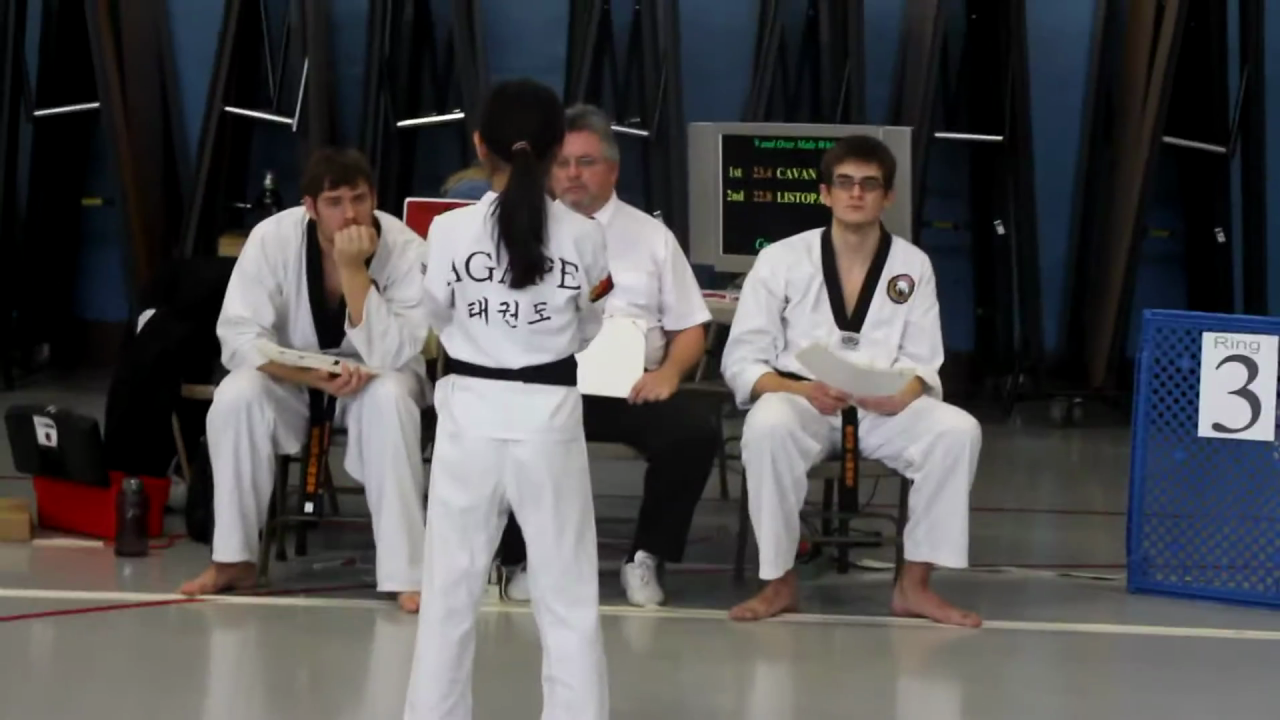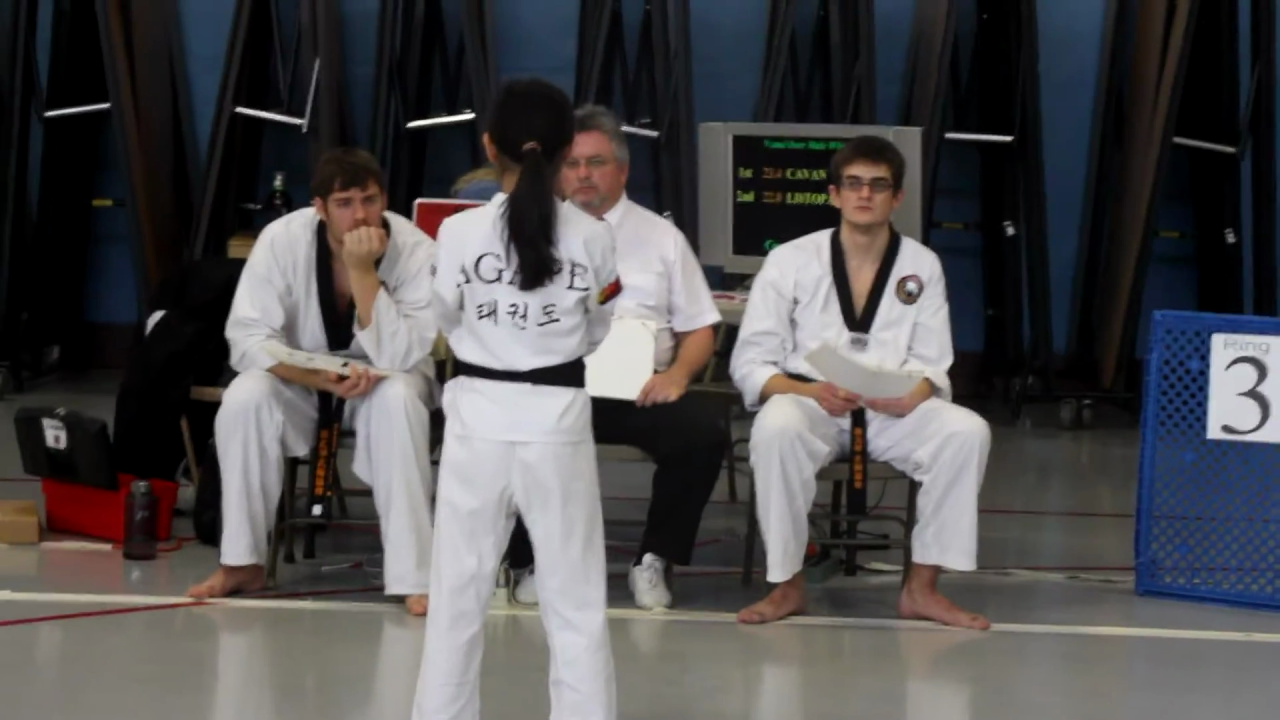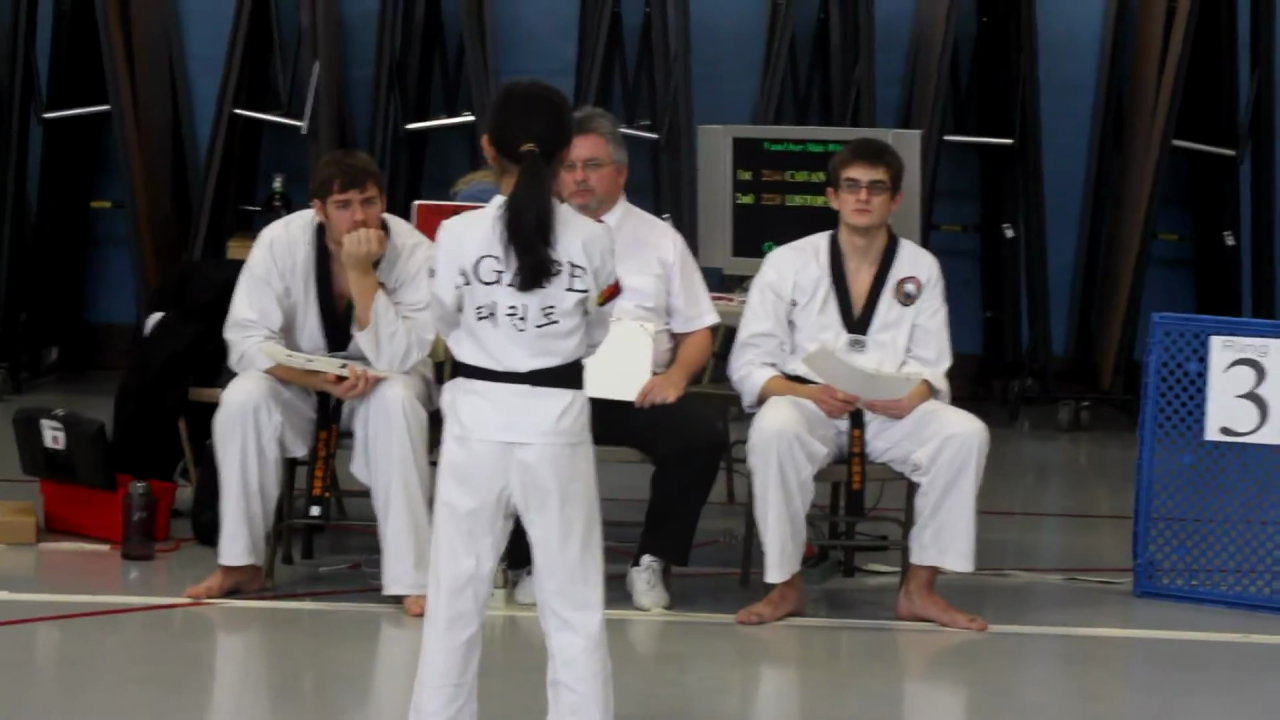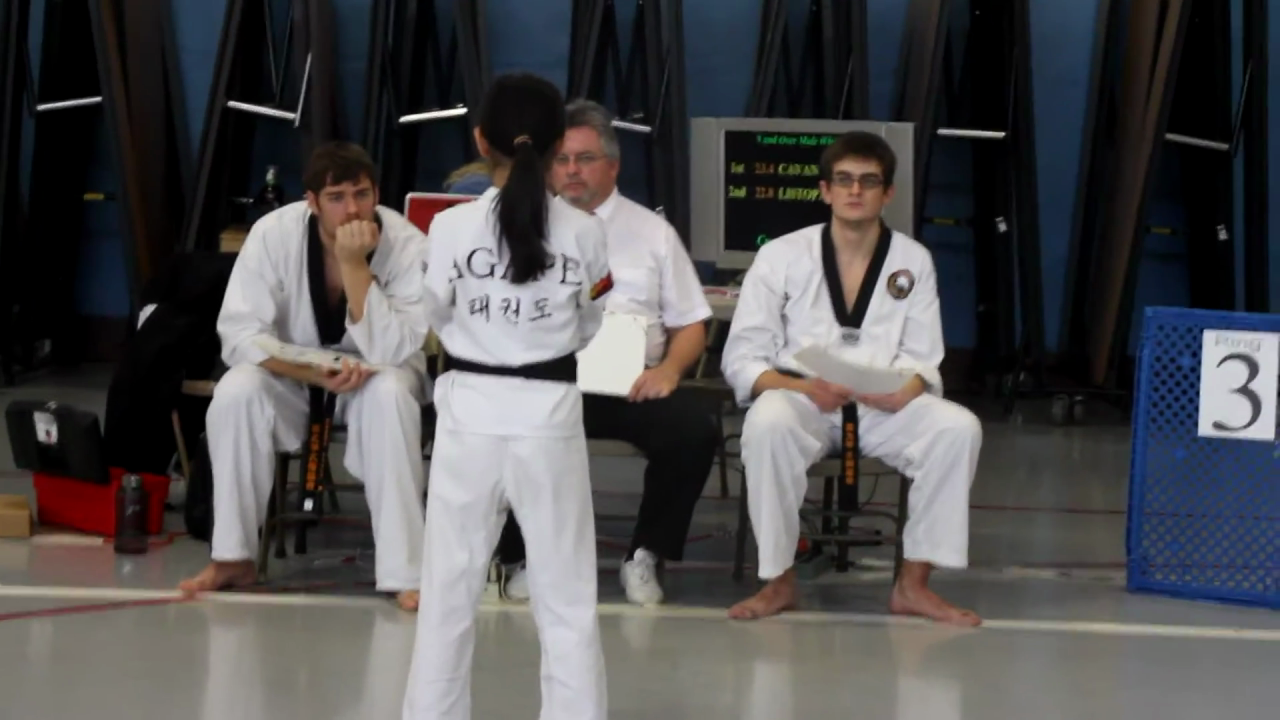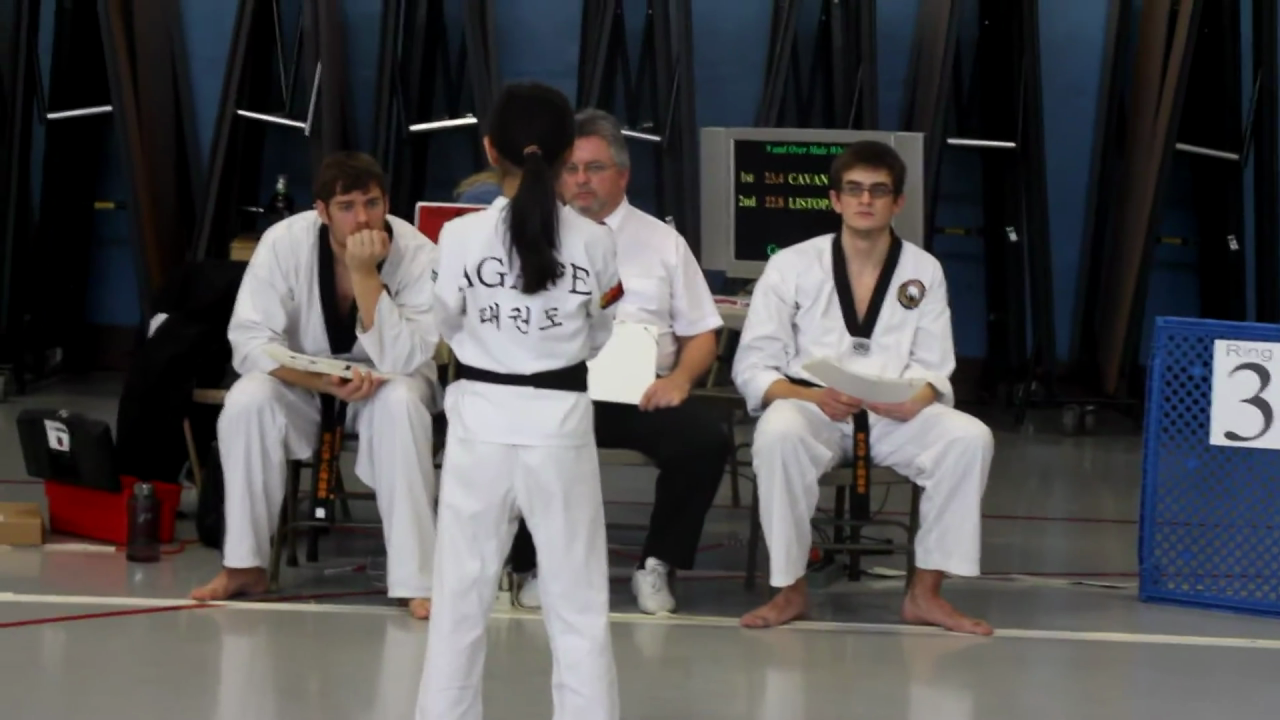
dt=0.2s
person 1, frame 1
left shoulder: (451, 230)
right shoulder: (583, 236)
left elbow: (437, 318)
right elbow: (586, 330)
left hip: (471, 415)
right hip: (548, 419)
left knee: (450, 584)
right knee: (567, 589)
person 1, frame 2
left shoulder: (459, 231)
right shoulder: (592, 237)
left elbow: (445, 322)
right elbow: (594, 333)
left hip: (479, 417)
right hip: (556, 420)
left knee: (458, 586)
right knee: (575, 593)
person 1, frame 3
left shoulder: (459, 232)
right shoulder: (591, 239)
left elbow: (444, 323)
right elbow: (593, 335)
left hip: (478, 418)
right hip: (555, 421)
left knee: (456, 587)
right knee: (573, 592)
person 1, frame 4
left shoulder: (451, 226)
right shoulder: (584, 231)
left elbow: (437, 316)
right elbow: (587, 328)
left hip: (471, 411)
right hip: (549, 415)
left knee: (450, 580)
right knee: (566, 586)
person 1, frame 5
left shoulder: (460, 235)
right shoulder: (595, 241)
left elbow: (447, 326)
right elbow: (597, 337)
left hip: (482, 421)
right hip: (559, 423)
left knee: (461, 589)
right knee: (578, 595)
person 2, frame 1
left shoulder: (651, 235)
left elbow: (689, 327)
left wrist: (669, 371)
left hip: (630, 386)
left knee: (696, 430)
left ankle: (645, 557)
right ankle: (521, 559)
person 2, frame 2
left shoulder: (662, 236)
left elbow: (699, 328)
left wrist: (679, 373)
left hip: (640, 388)
left knee: (705, 432)
left ankle: (654, 560)
right ankle: (530, 562)
person 2, frame 3
left shoulder: (660, 238)
left elbow: (697, 330)
left wrist: (676, 374)
left hip: (638, 390)
left knee: (702, 434)
left ankle: (651, 561)
right ankle: (529, 562)
person 2, frame 4
left shoulder: (653, 231)
left elbow: (690, 323)
left wrist: (669, 368)
left hip: (631, 384)
left knee: (695, 429)
left ankle: (645, 556)
right ankle: (522, 557)
person 2, frame 5
left shoulder: (662, 241)
left elbow: (700, 333)
left wrist: (680, 377)
left hip: (642, 393)
left knee: (706, 437)
left ankle: (656, 565)
right ankle: (533, 565)
person 3, frame 1
left shoulder: (913, 264)
right shoulder: (781, 258)
left elbow: (922, 361)
right elbow: (741, 358)
left wrist: (904, 393)
right wrist: (802, 390)
left hip: (884, 408)
right hip: (801, 402)
left knee: (958, 430)
right knee: (768, 427)
left ankle: (913, 584)
right ankle: (780, 580)
person 3, frame 2
left shoulder: (922, 265)
right shoulder: (790, 260)
left elbow: (931, 362)
right elbow: (750, 360)
left wrist: (913, 394)
right wrist: (811, 392)
left hip: (893, 411)
right hip: (811, 404)
left knee: (967, 432)
right knee: (776, 430)
left ankle: (921, 586)
right ankle: (788, 583)
person 3, frame 3
left shoulder: (921, 267)
right shoulder: (788, 262)
left elbow: (930, 364)
right elbow: (749, 362)
left wrist: (911, 396)
right wrist: (809, 393)
left hip: (891, 412)
right hip: (808, 406)
left knee: (965, 434)
right knee: (774, 431)
left ankle: (919, 588)
right ankle: (786, 584)
person 3, frame 4
left shoulder: (913, 260)
right shoulder: (781, 255)
left elbow: (921, 358)
right elbow: (742, 356)
left wrist: (904, 390)
right wrist: (801, 387)
left hip: (884, 406)
right hip: (801, 400)
left knee: (958, 428)
right knee: (768, 425)
left ankle: (913, 583)
right ankle: (779, 578)
person 3, frame 5
left shoulder: (924, 270)
right shoulder: (791, 265)
left elbow: (933, 367)
right elbow: (752, 365)
left wrist: (916, 399)
right wrist: (812, 397)
left hip: (896, 415)
right hip: (811, 409)
left knee: (970, 438)
right knee: (779, 435)
left ankle: (925, 592)
right ankle: (790, 588)
person 4, frame 1
left shoulder: (406, 250)
right shoulder: (273, 238)
left elbow: (391, 356)
right elbow: (239, 336)
left wrist: (353, 269)
right wrist: (314, 377)
left hip: (374, 375)
right hip: (290, 374)
left knee: (389, 400)
right knee: (235, 398)
left ankle: (406, 573)
right ankle: (233, 558)
person 4, frame 2
left shoulder: (416, 251)
right shoulder: (282, 239)
left elbow: (400, 358)
right elbow: (248, 338)
left wrist: (362, 271)
right wrist: (322, 380)
left hip: (384, 377)
right hip: (300, 376)
left knee: (398, 403)
right knee: (244, 400)
left ankle: (413, 576)
right ankle: (241, 561)
person 4, frame 3
left shoulder: (414, 253)
right shoulder: (281, 241)
left elbow: (398, 360)
right elbow: (247, 339)
left wrist: (361, 273)
right wrist: (321, 381)
left hip: (382, 378)
right hip: (299, 378)
left knee: (397, 403)
right knee: (243, 401)
left ankle: (411, 576)
right ankle: (239, 562)
person 4, frame 4
left shoulder: (407, 246)
right shoulder: (274, 233)
left elbow: (391, 352)
right elbow: (240, 332)
left wrist: (354, 265)
right wrist: (313, 374)
left hip: (374, 371)
right hip: (291, 370)
left knee: (389, 397)
right knee: (235, 394)
left ankle: (405, 571)
right ankle: (232, 556)
person 4, frame 5
left shoulder: (418, 255)
right shoulder: (284, 242)
left elbow: (402, 361)
right elbow: (250, 340)
left wrist: (364, 274)
right wrist: (325, 382)
left hip: (386, 380)
right hip: (302, 379)
left knee: (400, 406)
right knee: (246, 403)
left ankle: (417, 579)
right ankle: (244, 564)
